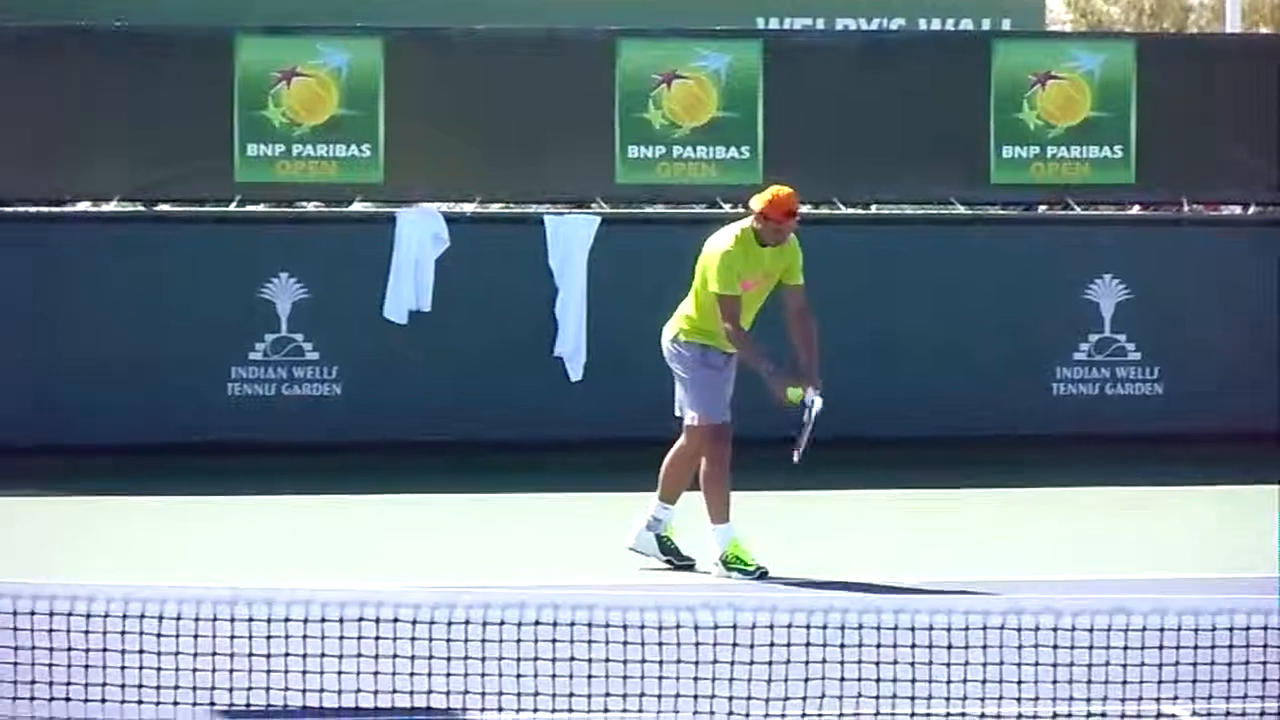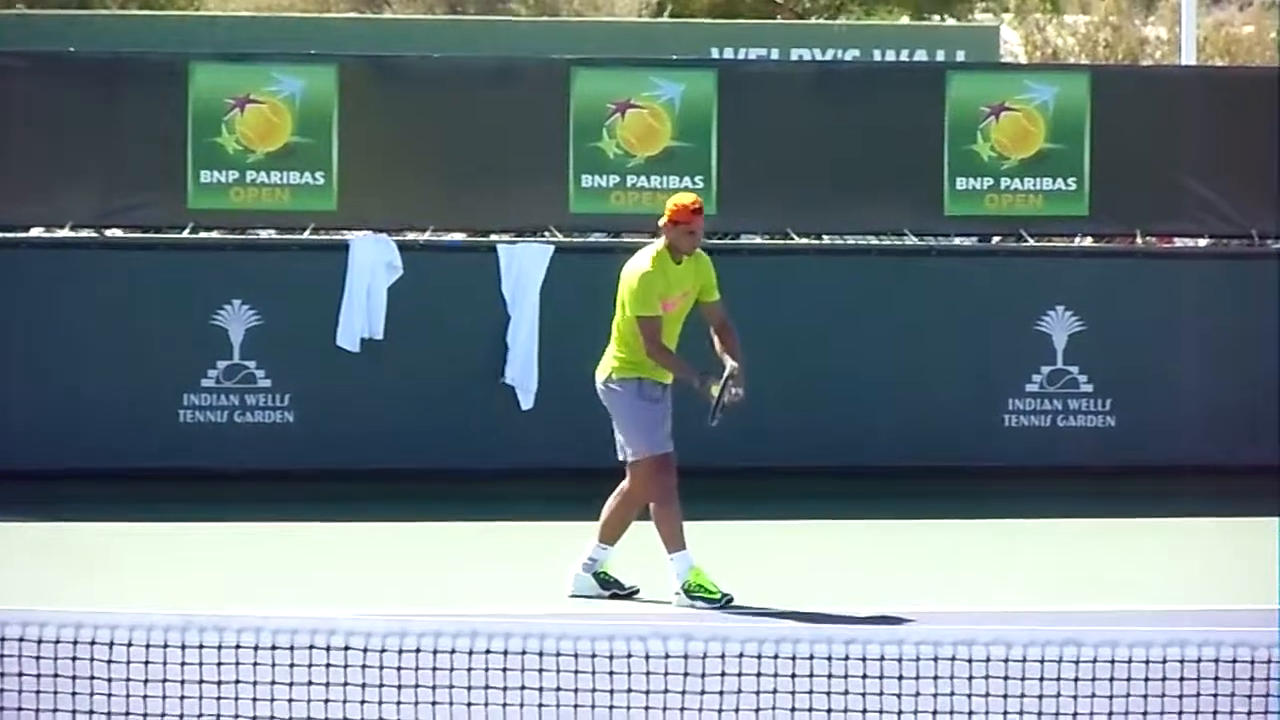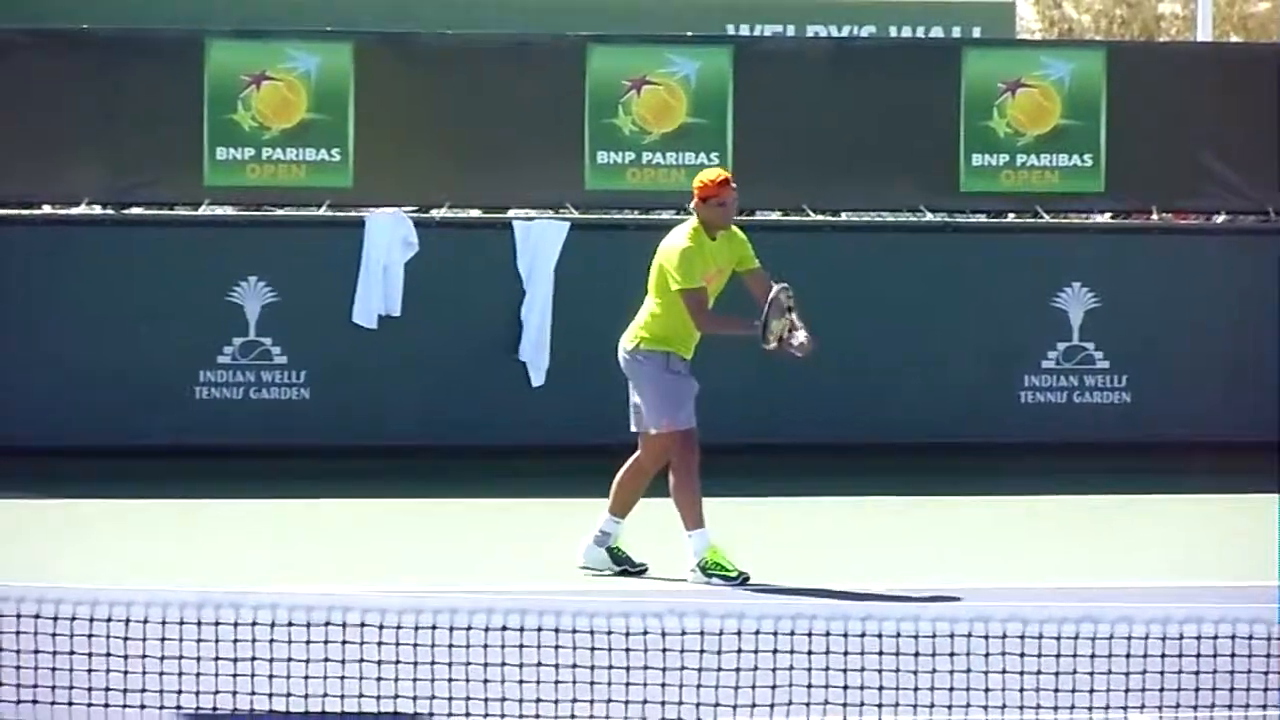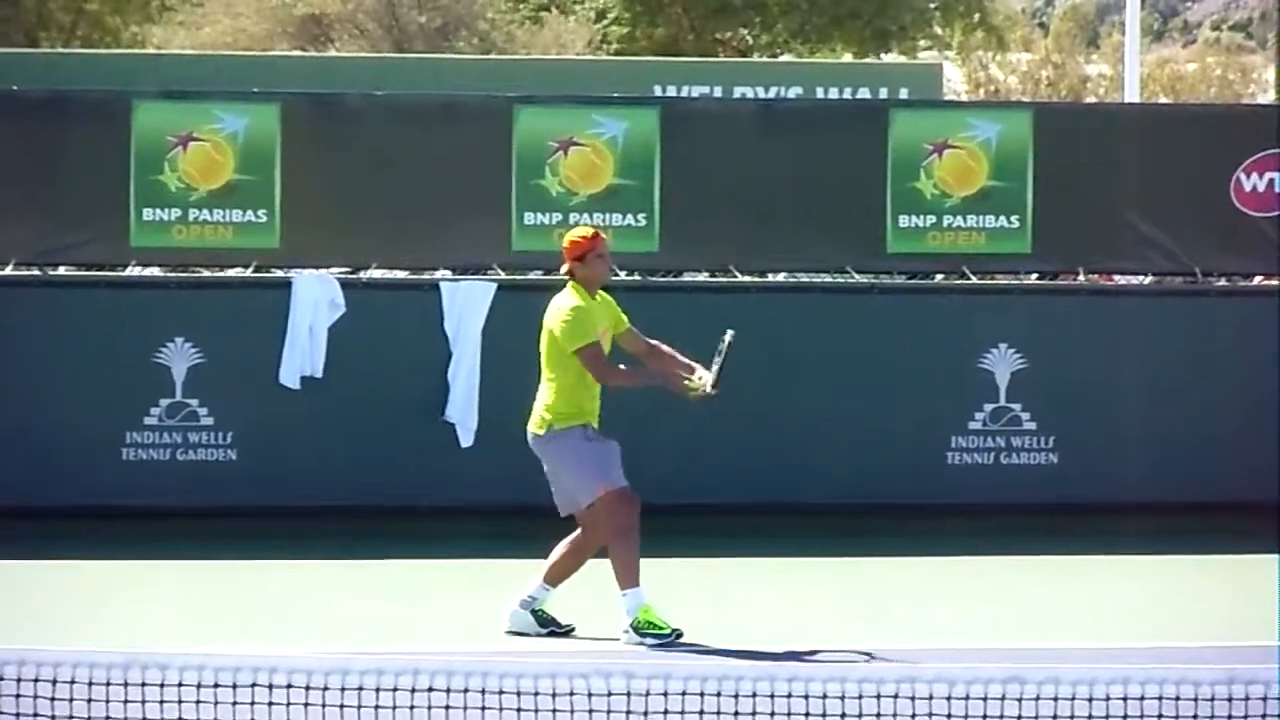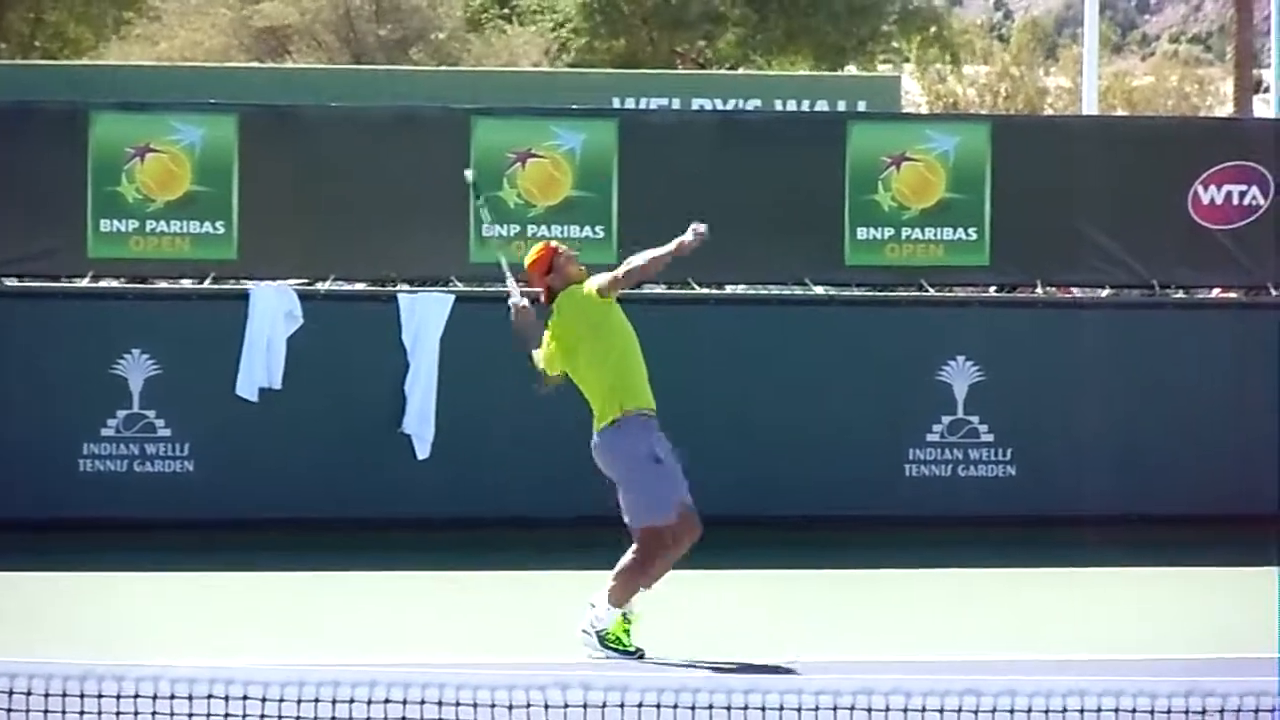
dt=1s
person 1, frame 1
left shoulder: (788, 246)
right shoulder: (726, 250)
left elbow: (798, 311)
right elbow: (731, 325)
left wrist: (810, 369)
right wrist: (770, 373)
left hip: (722, 349)
right hip: (693, 342)
left knee: (694, 441)
right knee: (717, 440)
left ankle: (652, 529)
right ankle: (726, 549)
person 1, frame 2
left shoulder: (700, 264)
right shoulder: (644, 272)
left elbow: (719, 323)
right elbow: (653, 347)
left wrist: (733, 365)
right wrist: (699, 380)
left hip: (651, 381)
right hip: (627, 379)
left knee: (639, 481)
right knee: (662, 473)
left ankle: (590, 570)
right ankle: (686, 578)
person 1, frame 3
left shoulder: (733, 239)
right shoulder: (683, 248)
left elbow: (768, 291)
right elbow: (702, 319)
right wrist: (758, 329)
left hip: (667, 355)
right hip: (650, 352)
left knee: (653, 453)
right knee: (684, 448)
left ankle: (601, 542)
right ankle: (704, 556)
person 1, frame 4
left shoulder: (601, 303)
right shoulder: (571, 309)
left elbow: (645, 347)
right elbow: (603, 373)
left wrist: (692, 368)
right wrist: (665, 380)
left hip: (569, 429)
right hip: (562, 430)
left knee: (596, 528)
right knee: (624, 507)
left ankle: (527, 606)
right ankle: (636, 616)
person 1, frame 5
left shoulder: (553, 340)
right shoulder: (583, 299)
left elbow: (543, 364)
right elbow: (638, 270)
right wrist: (683, 243)
left hip: (640, 430)
right hip: (625, 435)
left knee: (684, 530)
right knee: (656, 540)
left ankle: (607, 610)
right ankle: (601, 622)
